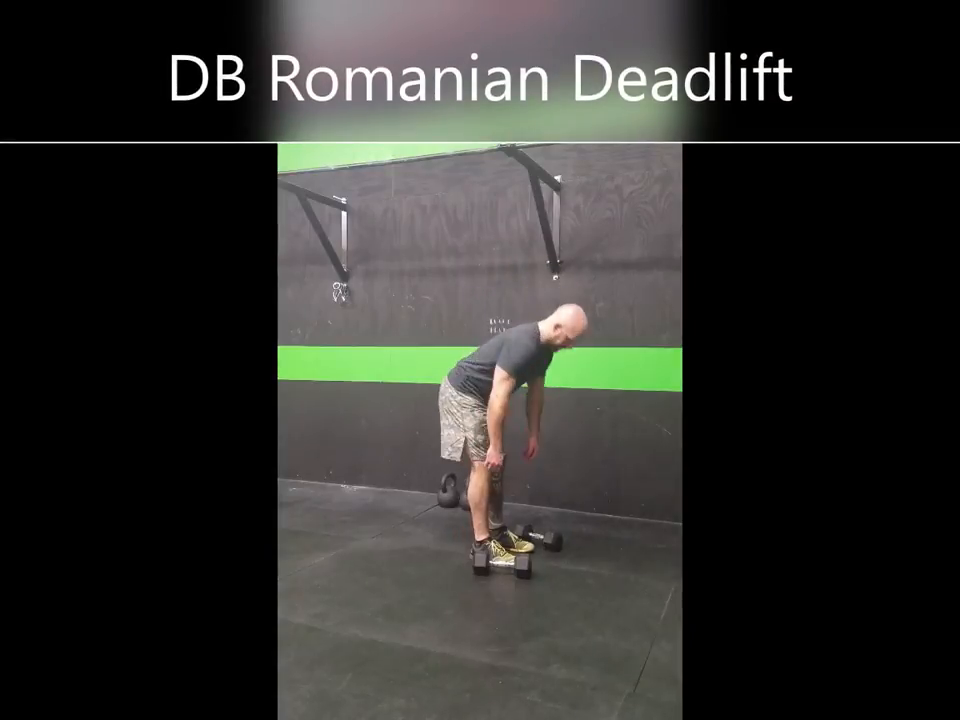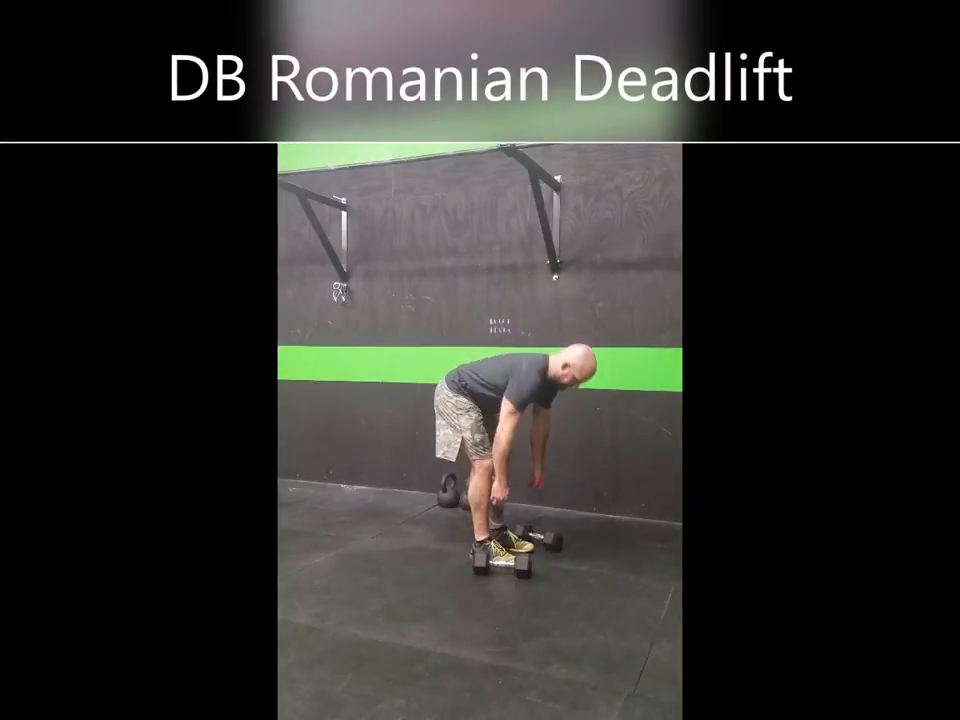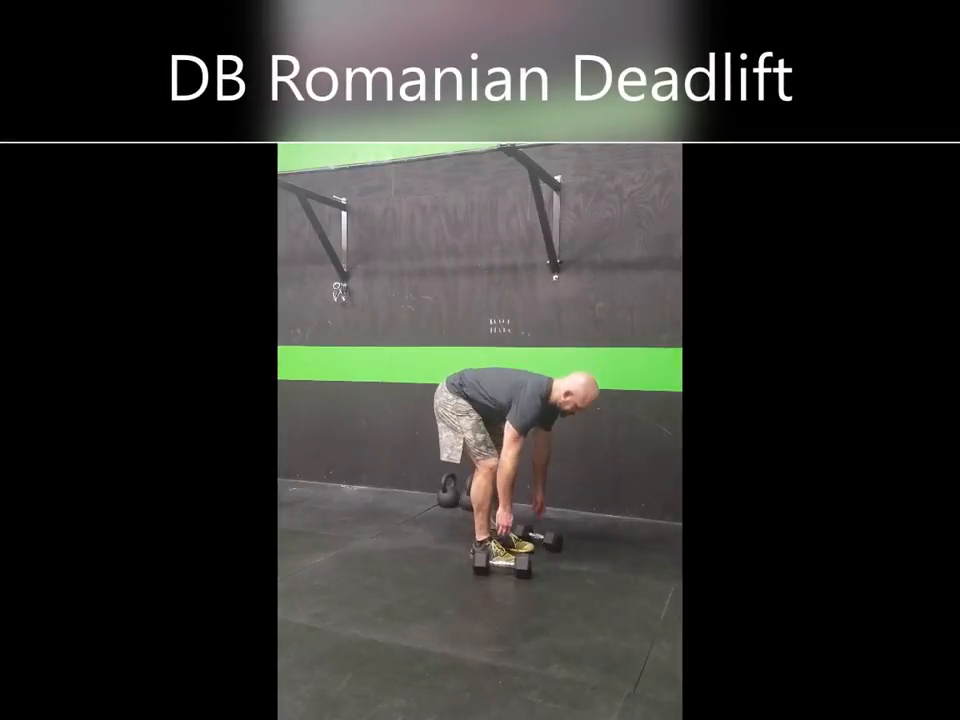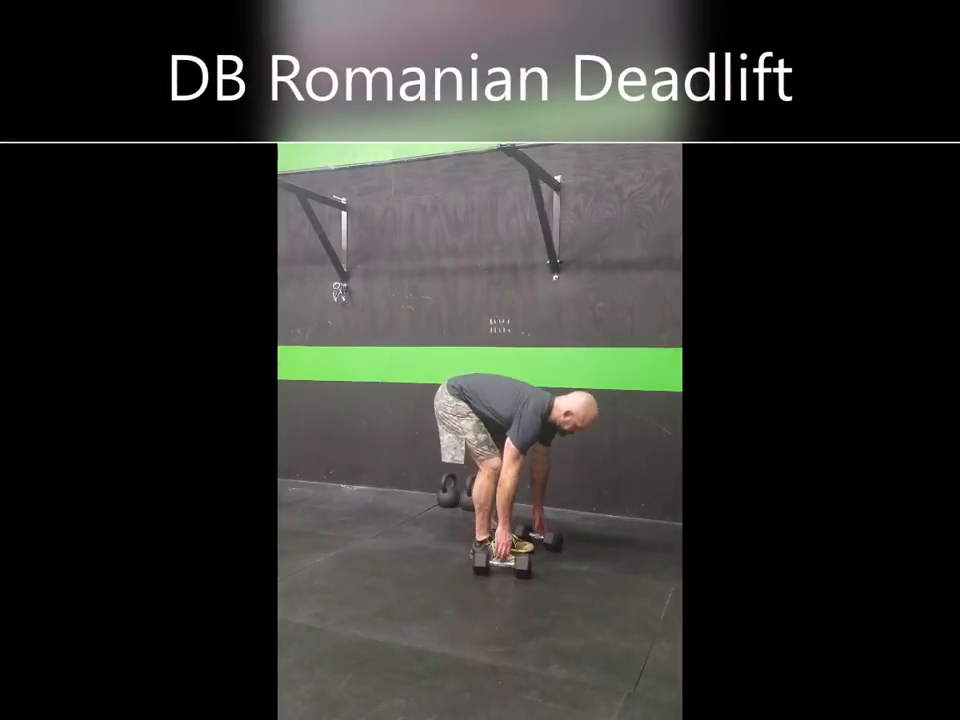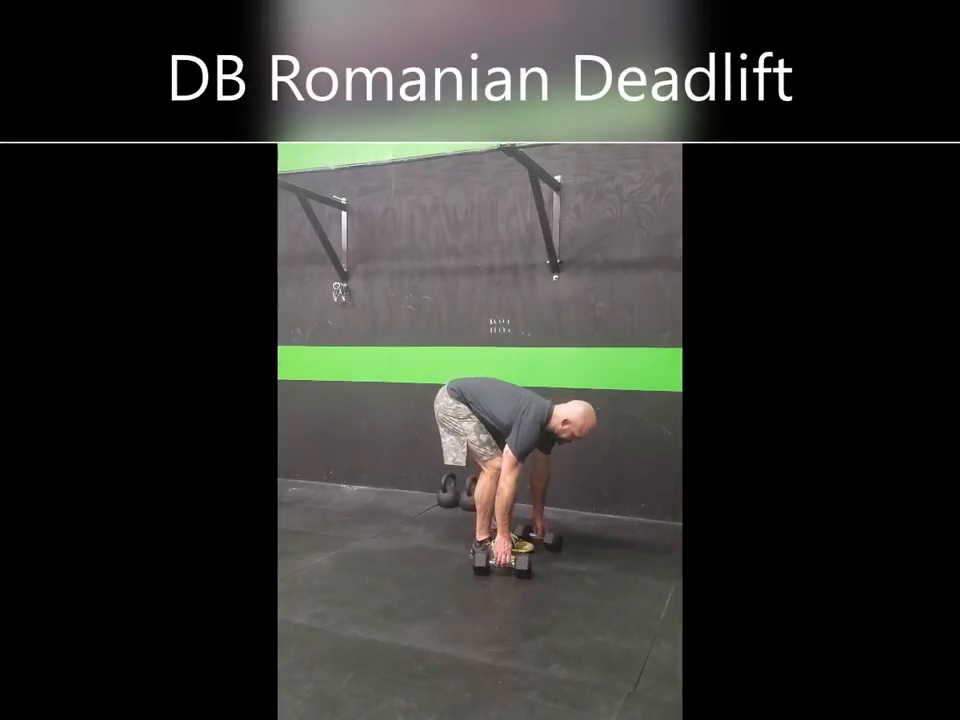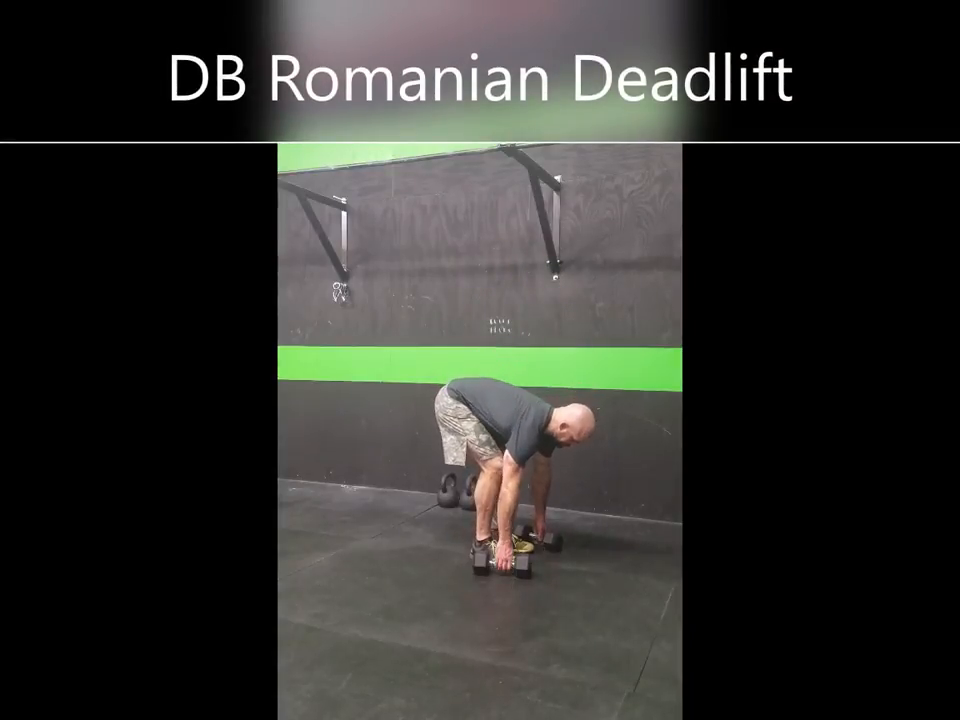
dt=0.2s
person 1, frame 1
left shoulder: (543, 348)
right shoulder: (522, 344)
left elbow: (535, 392)
right elbow: (498, 397)
left wrist: (533, 434)
right wrist: (495, 447)
left hip: (480, 397)
right hip: (461, 394)
left knee: (496, 467)
right knee: (483, 466)
left ankle: (498, 530)
right ankle: (481, 542)
person 1, frame 2
left shoulder: (548, 378)
right shoulder: (529, 376)
left elbow: (541, 423)
right elbow: (505, 431)
left wrist: (538, 466)
right wrist: (501, 482)
left hip: (479, 400)
right hip: (456, 396)
left knee: (495, 464)
right knee: (484, 465)
left ankle: (497, 531)
right ankle: (482, 543)
person 1, frame 3
left shoulder: (548, 398)
right shoulder: (532, 400)
left elbow: (542, 447)
right elbow: (509, 457)
left wrist: (539, 490)
right wrist: (505, 509)
left hip: (477, 403)
right hip: (455, 398)
left knee: (499, 464)
right knee: (488, 465)
left ankle: (498, 532)
right ankle: (482, 543)
person 1, frame 4
left shoulder: (547, 414)
right shoulder: (532, 416)
left elbow: (540, 464)
right elbow: (508, 475)
left wrist: (538, 509)
right wrist: (504, 528)
left hip: (473, 402)
right hip: (454, 400)
left knee: (502, 463)
right knee: (491, 465)
left ankle: (498, 533)
right ankle: (482, 543)
person 1, frame 5
left shoulder: (548, 421)
right shoulder: (530, 424)
left elbow: (541, 471)
right elbow: (507, 482)
left wrist: (538, 515)
right wrist: (502, 536)
left hip: (470, 401)
right hip: (453, 403)
left knee: (505, 466)
right knee: (494, 466)
left ankle: (496, 533)
right ankle: (482, 543)
person 1, frame 6
left shoulder: (548, 422)
right shoulder: (529, 428)
left elbow: (542, 473)
right elbow: (510, 486)
left wrist: (540, 516)
right wrist: (505, 542)
left hip: (471, 400)
right hip: (453, 403)
left knee: (506, 468)
right knee: (495, 466)
left ankle: (497, 531)
right ankle: (482, 543)
